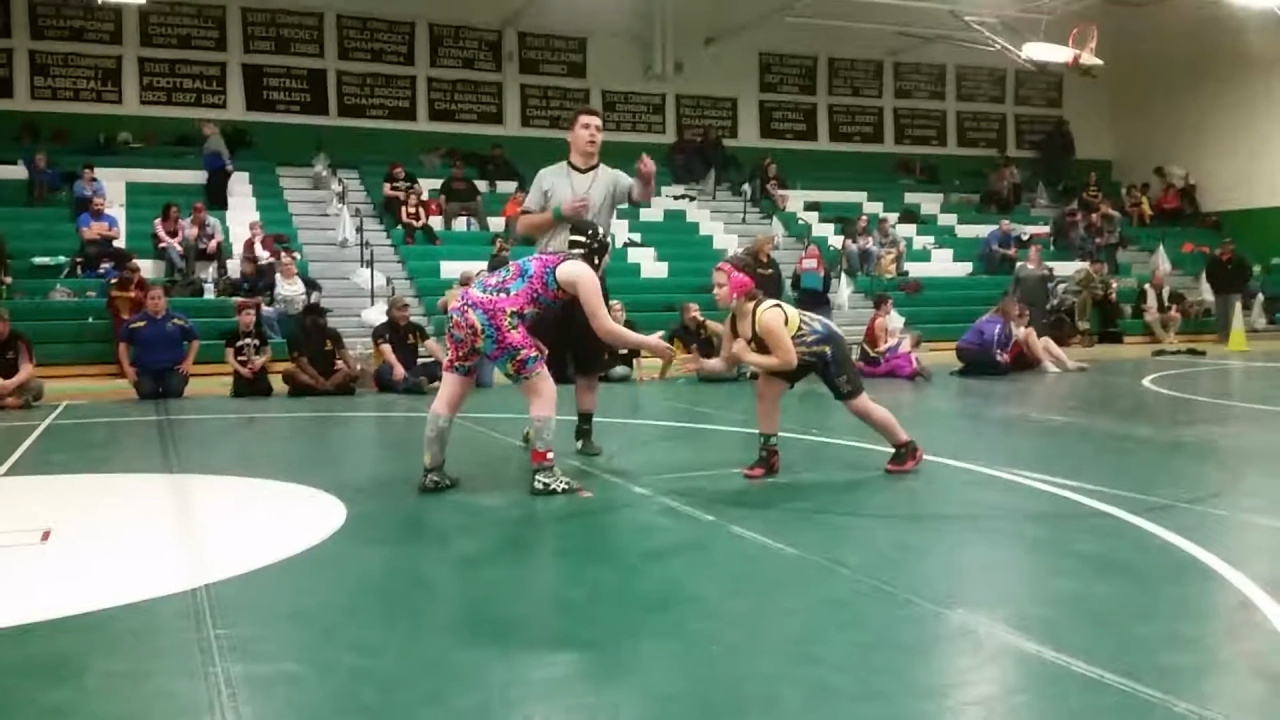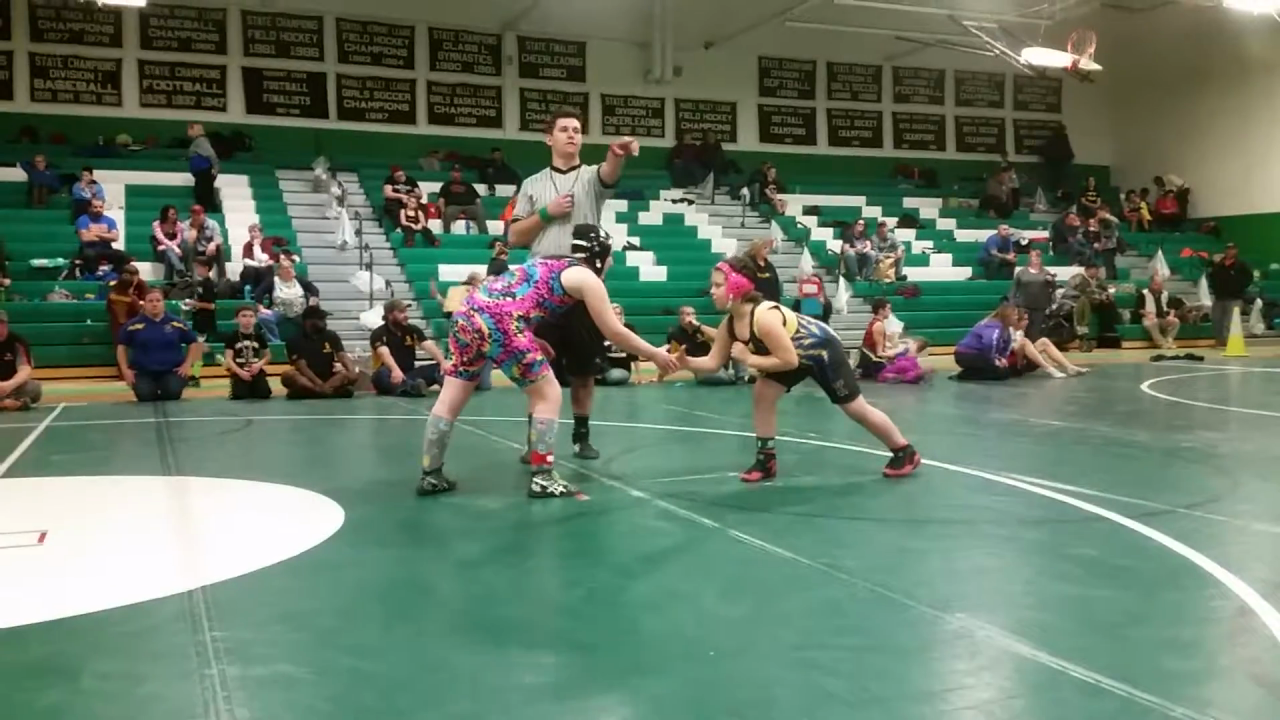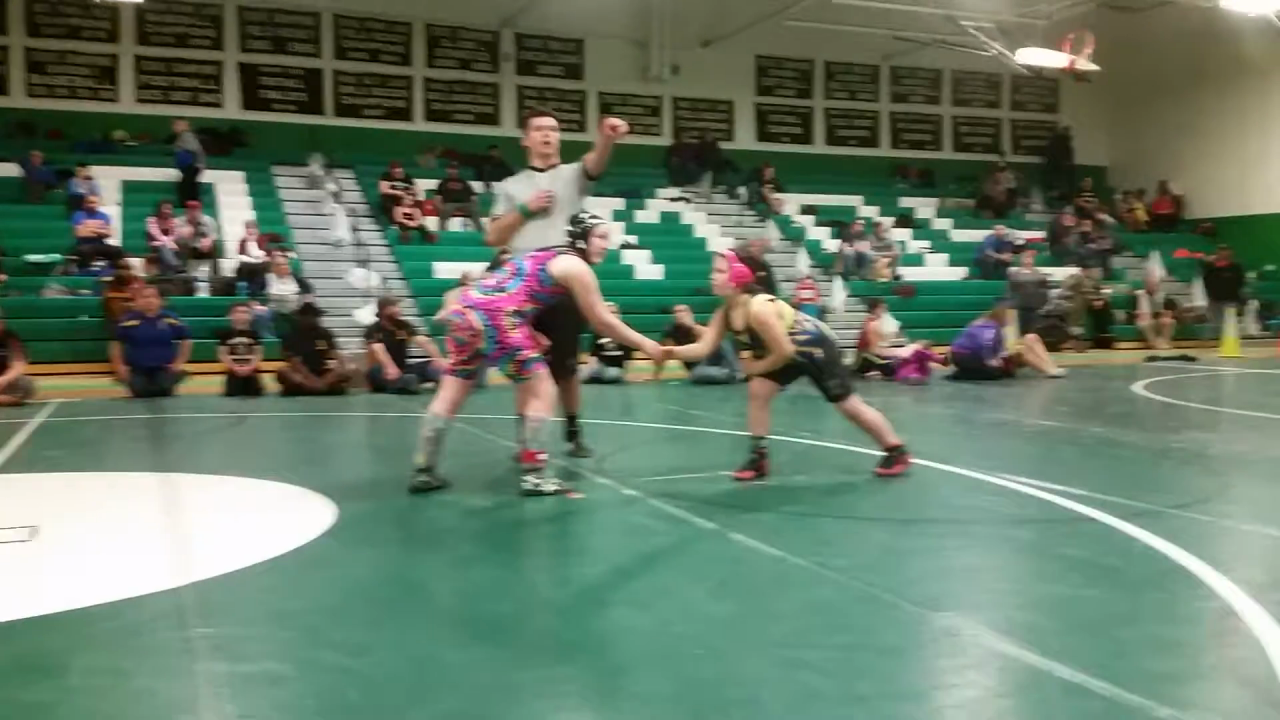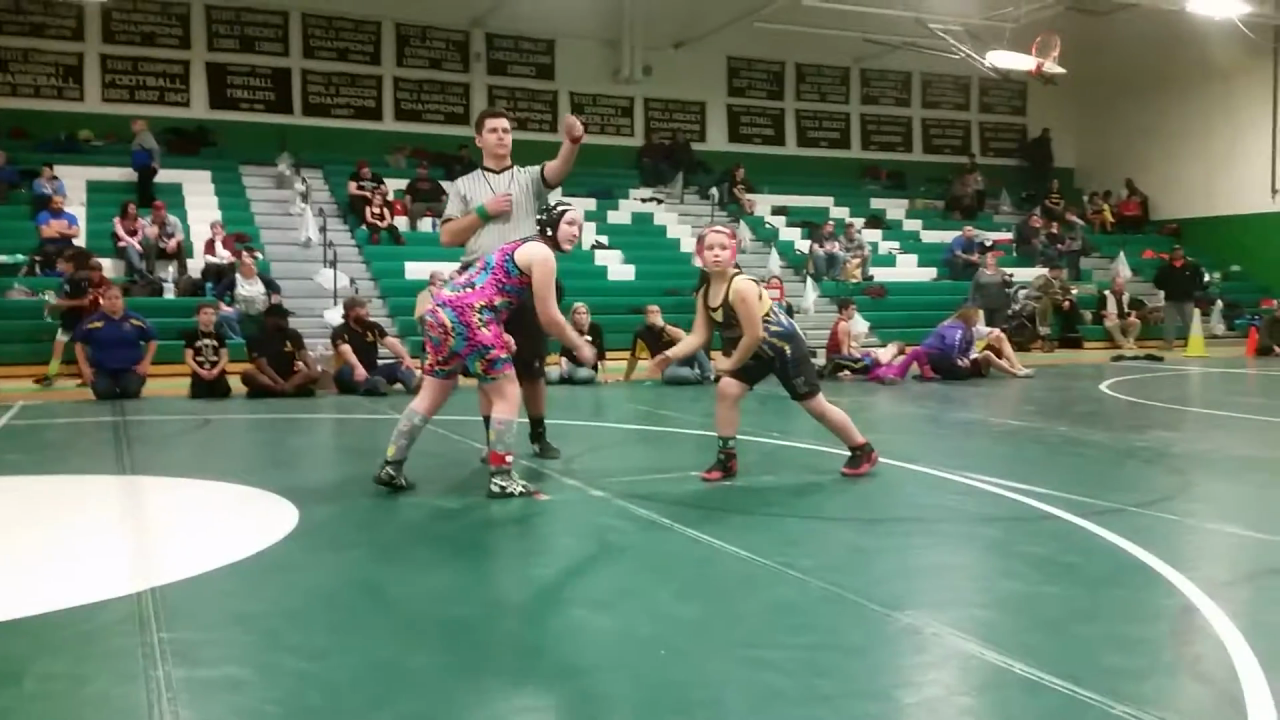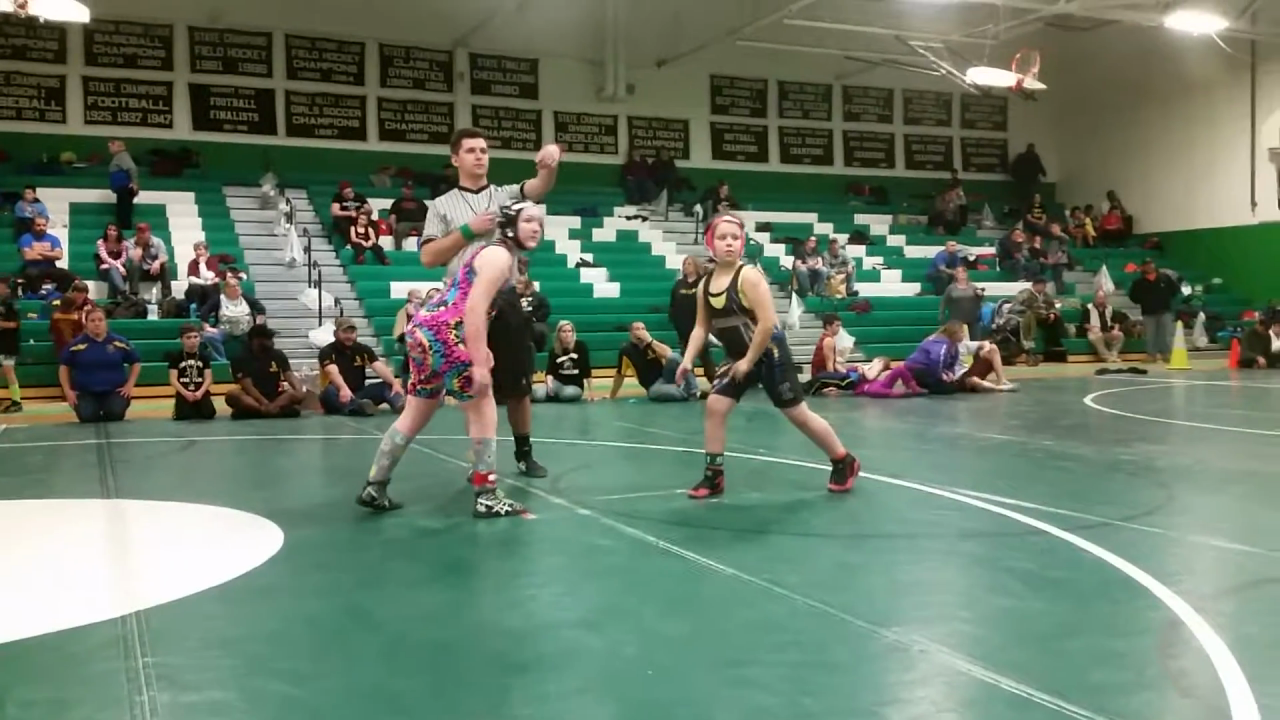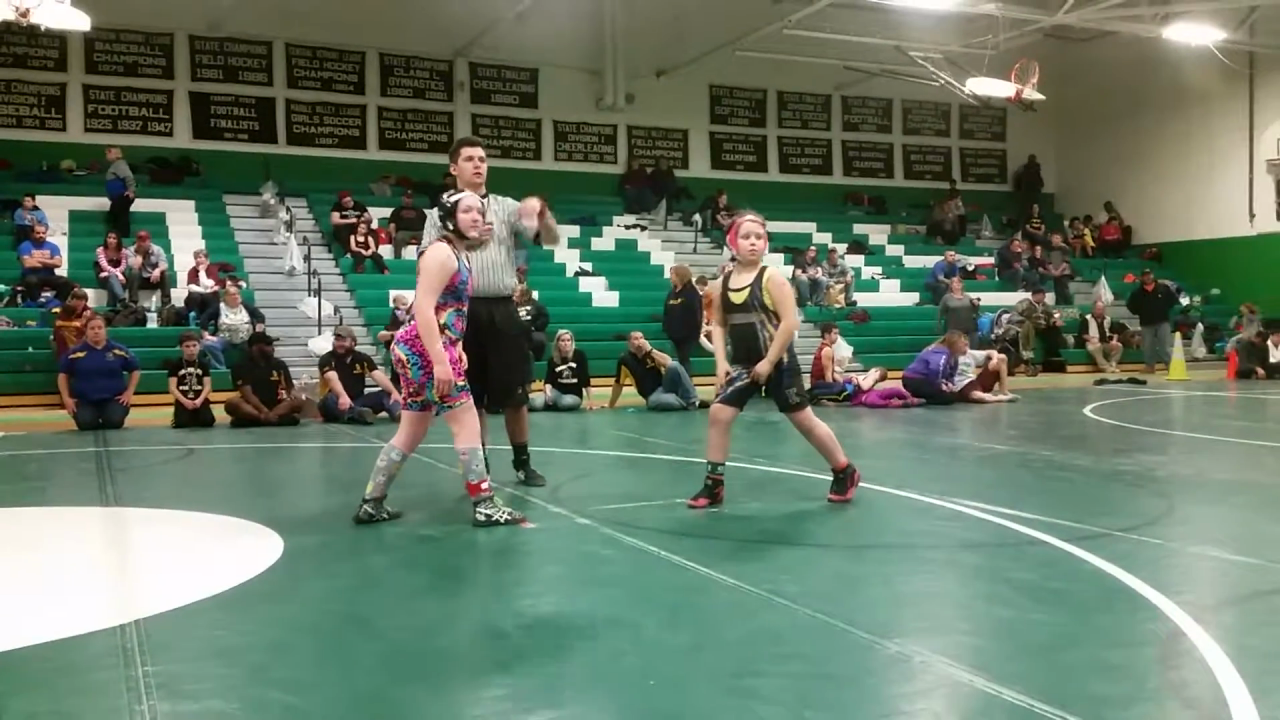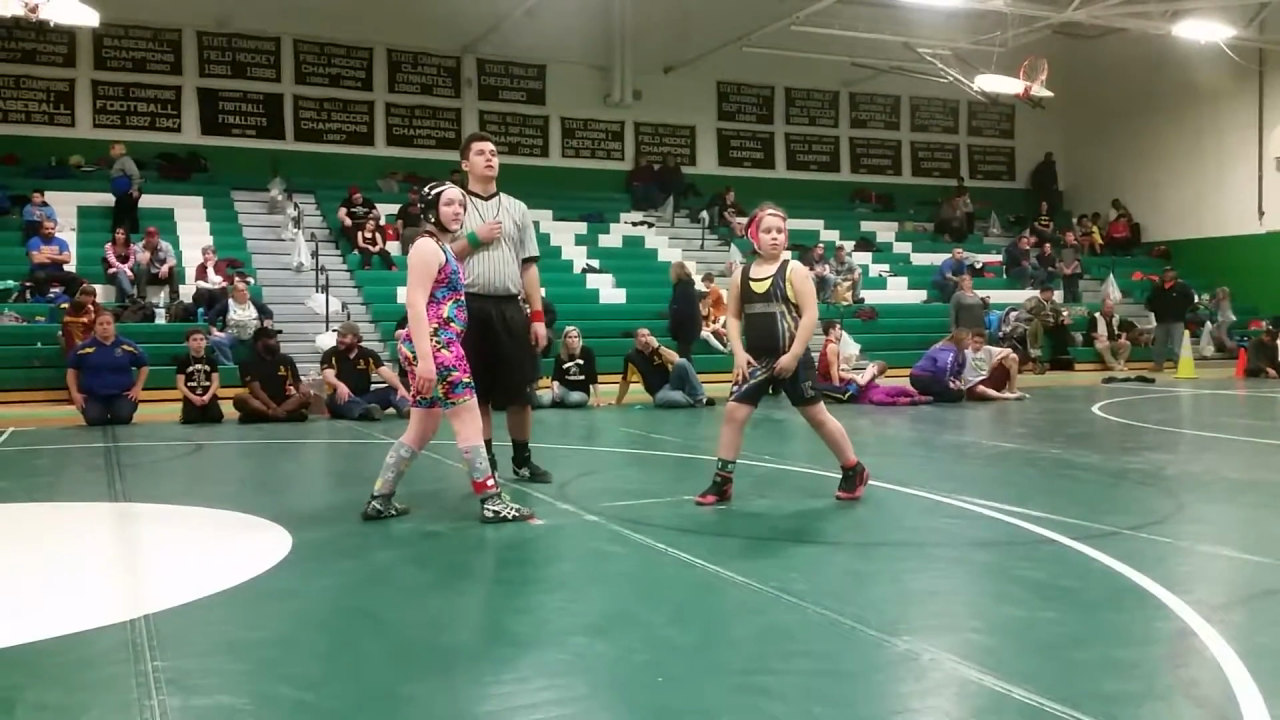
dt=0.4s
person 1, frame 1
left shoulder: (612, 179)
right shoulder: (548, 176)
left elbow: (639, 195)
right elbow: (522, 227)
left wrist: (646, 179)
right wrist: (559, 213)
left knee: (590, 363)
right knee: (543, 360)
left ankle: (584, 433)
person 1, frame 2
left shoulder: (593, 177)
right shoulder: (533, 184)
left elbow: (611, 171)
right elbow: (514, 237)
left wrist: (618, 152)
right wrist: (546, 213)
left knee: (583, 368)
left ankle: (581, 436)
person 1, frame 3
left shoulder: (572, 175)
right shoulder: (510, 186)
left elbow: (596, 161)
right elbow: (493, 236)
left wrist: (607, 136)
right wrist: (525, 209)
left knee: (566, 365)
left ankle: (573, 433)
right ankle: (527, 437)
person 1, frame 4
left shoulder: (529, 178)
right shoulder: (464, 185)
left elbow: (560, 169)
right elbow: (447, 237)
left wrist: (573, 140)
right wrist: (483, 211)
left knee: (532, 367)
left ankle: (539, 436)
person 1, frame 5
left shoulder: (507, 196)
right shoulder: (443, 205)
left elbow: (540, 187)
right elbow: (428, 257)
left wrist: (550, 165)
right wrist: (467, 231)
left hip: (504, 301)
left knee: (517, 384)
left ankle: (524, 454)
person 1, frame 6
left shoulder: (507, 207)
right shoulder: (441, 214)
left elbow: (550, 238)
left wrist: (540, 212)
left hip: (501, 310)
right hip: (461, 312)
left knee: (515, 393)
right knee: (470, 397)
left ankle: (522, 462)
person 1, frame 7
left shoulder: (517, 209)
left elbow: (529, 266)
left wrist: (537, 316)
right wrist: (473, 239)
left hip: (510, 309)
right hip: (469, 308)
left knee: (520, 391)
right knee: (477, 393)
left ankle: (522, 459)
right ankle: (486, 462)
person 2, frame 1
left shoulder: (547, 260)
right shoulder: (583, 272)
right elbow: (605, 328)
left wrist: (530, 345)
right wrist: (648, 342)
left hip: (464, 307)
right hip: (494, 318)
left knee: (449, 395)
right knee: (543, 392)
left ankle: (432, 472)
right ankle: (544, 475)
person 2, frame 2
left shoulder: (550, 264)
right shoulder: (586, 277)
right elbow: (614, 332)
left wrist: (533, 342)
right wrist: (655, 354)
left hip: (468, 314)
right hip: (499, 323)
left knee: (451, 399)
right knee: (548, 396)
left ankle: (430, 475)
right ankle: (542, 478)
person 2, frame 3
left shoulder: (547, 257)
right shoulder: (576, 266)
right elbow: (602, 321)
left wrist: (530, 335)
right wrist: (644, 343)
left hip: (465, 311)
right hip: (494, 320)
left knee: (449, 396)
right knee: (541, 393)
left ankle: (423, 473)
right ankle: (534, 475)
person 2, frame 4
left shoulder: (522, 248)
right shoulder: (543, 254)
right elbow: (548, 317)
left wrist: (500, 334)
right wrist: (580, 346)
left hip: (441, 312)
right hip: (466, 318)
left knee: (431, 395)
right knee: (508, 394)
left ankle: (392, 466)
right ankle: (501, 478)
person 2, frame 5
left shoulder: (492, 252)
right shoulder: (499, 256)
right elbow: (475, 310)
left wrist: (481, 349)
right wrist: (480, 364)
left hip: (424, 331)
right hip: (444, 337)
left knee: (414, 417)
right knee: (484, 413)
left ankle: (374, 487)
right ankle: (487, 497)
person 2, frame 6
left shoulder: (459, 254)
right shoulder: (441, 252)
right elbow: (423, 309)
left wrist: (457, 348)
right wrist: (441, 360)
left hip: (415, 350)
right hip: (425, 350)
left knee: (410, 434)
right knee: (466, 423)
left ankle: (371, 503)
right ankle: (484, 505)
person 2, frame 7
left shoulder: (442, 248)
right shoulder: (427, 247)
right elbow: (416, 305)
right wrist: (425, 358)
left hip: (441, 346)
right hip: (435, 346)
left knee: (420, 431)
right knee: (469, 422)
left ankle: (380, 500)
right ankle: (491, 501)
person 3, frame 1
left shoulder: (767, 316)
right shoulder: (732, 322)
left elbow: (788, 361)
right elbow: (726, 362)
left wrist: (748, 356)
right wrist: (702, 364)
left hip: (826, 345)
right hip: (800, 350)
left knee: (858, 405)
right knee: (765, 390)
left ankle: (907, 447)
right ankle: (768, 456)
person 3, frame 2
left shoulder: (765, 318)
right shoulder: (729, 324)
left elbow: (789, 360)
right elbow: (713, 362)
left wrist: (749, 359)
right wrist: (685, 362)
left hip: (823, 350)
right hip: (797, 353)
left knee: (855, 408)
right knee: (763, 394)
left ankle: (905, 451)
right ankle: (766, 460)
person 3, frame 3
left shoulder: (759, 308)
right shoulder: (724, 314)
left elbow: (784, 351)
right elbow: (703, 347)
left wrist: (756, 367)
right wrist: (672, 352)
left hip: (817, 348)
right hip: (789, 352)
left knee: (849, 406)
right knee: (757, 391)
left ankle: (896, 451)
right ankle: (758, 459)
person 3, frame 4
left shoulder: (742, 286)
right shoulder: (704, 293)
left elbow: (754, 335)
right elbow: (697, 337)
left wrist: (731, 362)
right wrist: (669, 355)
left hip: (785, 346)
right hip: (756, 351)
left knee: (815, 405)
right knee: (726, 390)
left ankle: (863, 449)
right ankle: (726, 459)
person 3, frame 5
left shoulder: (749, 276)
right shoulder: (706, 284)
left elbow: (768, 322)
right elbow: (702, 326)
left wrist: (749, 360)
right wrist: (688, 359)
left hip: (770, 354)
right hip: (739, 357)
left knee: (797, 413)
right knee: (715, 406)
left ankle: (844, 461)
right ankle: (713, 476)
person 3, frame 6
left shoulder: (772, 277)
right shoulder: (723, 283)
left elbow: (790, 322)
right elbow: (718, 324)
left wrist: (769, 361)
right wrist: (721, 360)
left hip: (778, 362)
right hip: (741, 363)
left knee: (804, 420)
right knee: (718, 415)
left ankle: (845, 472)
right ankle: (713, 485)
person 3, frame 7
left shoulder: (794, 270)
right shoulder: (741, 275)
left elbow: (810, 315)
right elbow: (733, 317)
left wrist: (793, 354)
right wrist: (739, 352)
left hip: (791, 358)
right hip: (756, 359)
left knee: (817, 415)
right knee: (733, 413)
left ankle: (854, 470)
right ankle: (722, 482)
